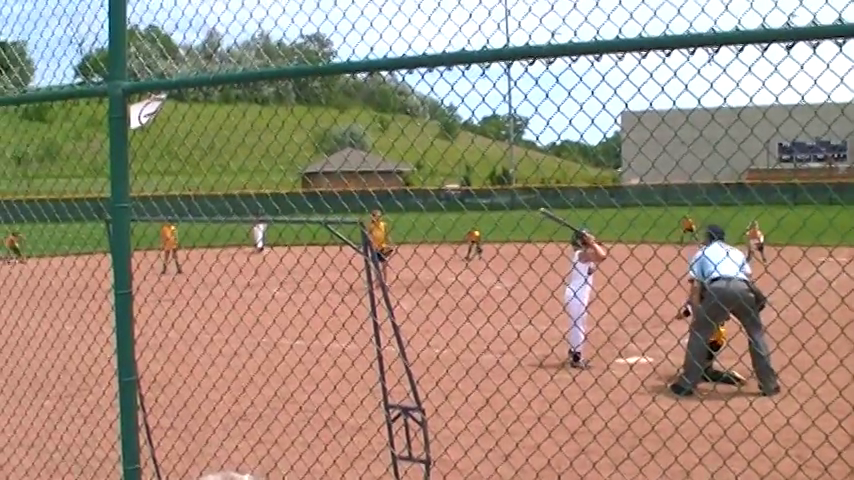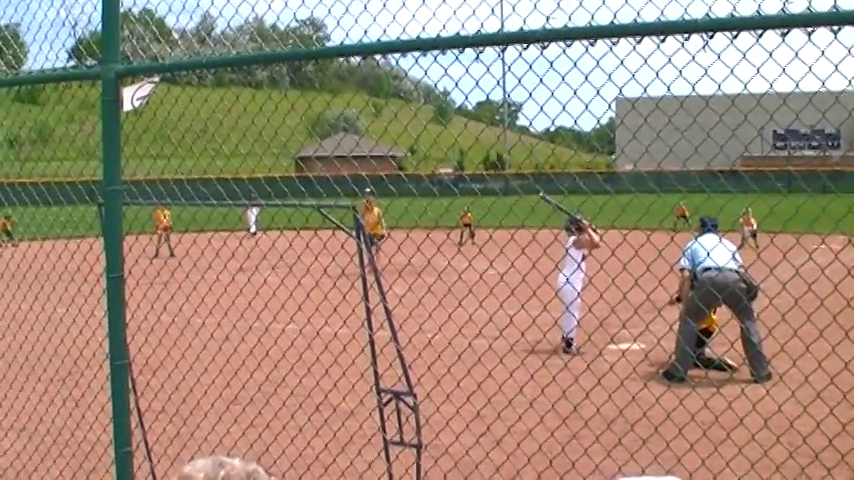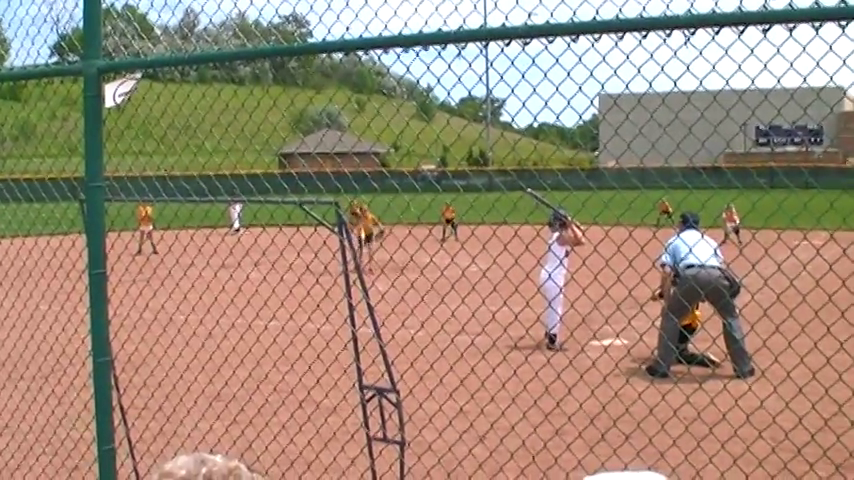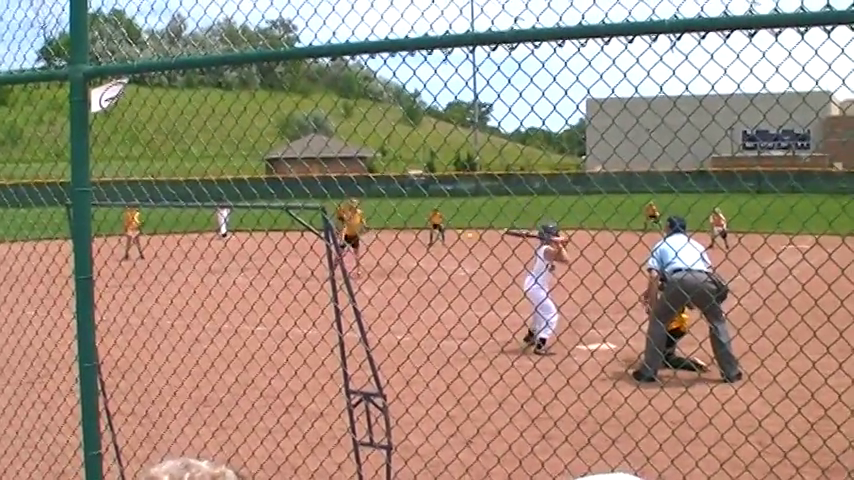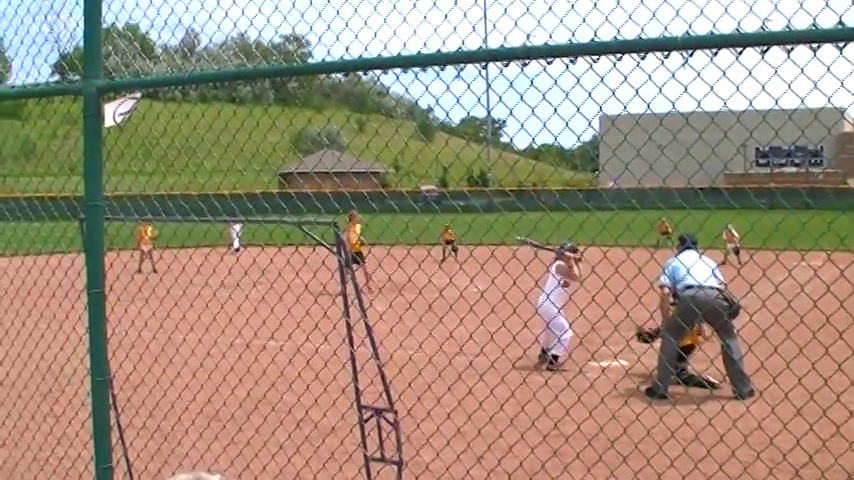
dt=0.5s
person 1, frame 1
left shoulder: (701, 254)
right shoulder: (737, 252)
left elbow: (695, 287)
right elbow: (748, 277)
left wrist: (696, 316)
left hip: (717, 290)
right hip: (743, 289)
left knee: (698, 333)
right knee: (756, 333)
left ankle: (686, 384)
right ankle: (769, 384)
person 1, frame 2
left shoulder: (693, 244)
right shoulder: (728, 244)
left elbow: (685, 276)
right elbow: (741, 270)
left wrist: (685, 306)
left hip: (708, 279)
right hip: (734, 279)
left knee: (688, 320)
right knee: (749, 321)
left ankle: (678, 371)
right ankle: (761, 371)
person 1, frame 3
left shoulder: (675, 241)
right shoulder: (709, 240)
left elbow: (666, 272)
right elbow: (722, 267)
left wrist: (666, 302)
right wrist: (706, 296)
left hip: (691, 276)
right hip: (716, 276)
left knee: (670, 315)
right knee: (731, 317)
left ankle: (661, 366)
right ankle: (744, 367)
person 1, frame 4
left shoulder: (661, 245)
right shoulder: (696, 244)
left elbow: (653, 277)
right elbow: (710, 271)
left wrist: (653, 307)
left hip: (678, 280)
right hip: (704, 280)
left knee: (657, 320)
right knee: (718, 321)
left ankle: (648, 371)
right ankle: (731, 371)
person 1, frame 5
left shoulder: (673, 262)
right shoulder: (708, 261)
left elbow: (665, 294)
left wrist: (665, 324)
left hip: (691, 297)
right hip: (715, 297)
left knee: (669, 337)
right knee: (730, 339)
left ankle: (660, 388)
right ankle: (743, 388)
person 2, frame 1
left shoulder: (586, 255)
right shoulder: (582, 254)
left elbow: (602, 255)
right elbow: (602, 256)
left wrist: (595, 243)
right wrist: (592, 243)
left hip: (578, 295)
right hip: (576, 296)
left knee: (576, 326)
right knee: (579, 327)
left ankle: (574, 353)
right ankle: (576, 358)
person 2, frame 2
left shoulder: (577, 240)
right shoulder: (577, 240)
left elbow: (596, 243)
right elbow: (596, 243)
left wrist: (591, 230)
right wrist: (587, 229)
left hip: (569, 281)
right hip: (570, 282)
left knee: (569, 312)
right knee: (573, 313)
left ankle: (566, 339)
right ankle: (568, 344)
person 2, frame 3
left shoulder: (556, 236)
right shoulder: (561, 236)
left elbow: (579, 241)
right elbow: (581, 241)
left wrist: (574, 227)
right wrist: (572, 226)
left hip: (549, 276)
right hip: (553, 278)
left knee: (552, 306)
right knee: (556, 309)
left ankle: (549, 335)
right ankle: (552, 340)
person 2, frame 4
left shoulder: (542, 247)
right shoulder: (548, 250)
left elbow: (561, 254)
right elbow: (566, 260)
left wrist: (560, 244)
right wrist: (559, 245)
left hip: (532, 284)
right hip: (536, 287)
left knee: (541, 311)
right knee: (551, 314)
left ankle: (530, 336)
right ankle: (540, 345)
person 2, frame 5
left shoulder: (558, 265)
right shoulder: (560, 265)
left elbow: (576, 277)
right elbow: (577, 278)
left wrist: (575, 262)
right wrist: (571, 261)
left hip: (546, 303)
right hip: (550, 305)
left knee: (551, 329)
right knee: (565, 332)
left ankle: (543, 355)
right ankle: (552, 362)
